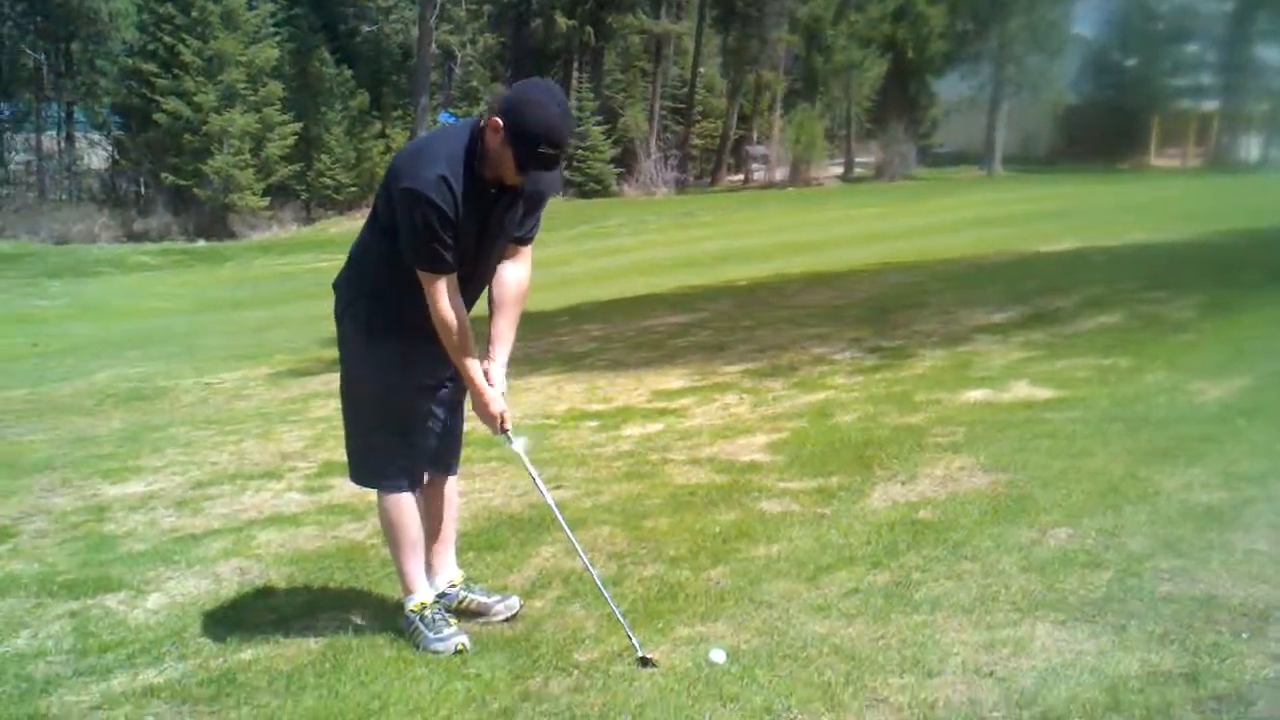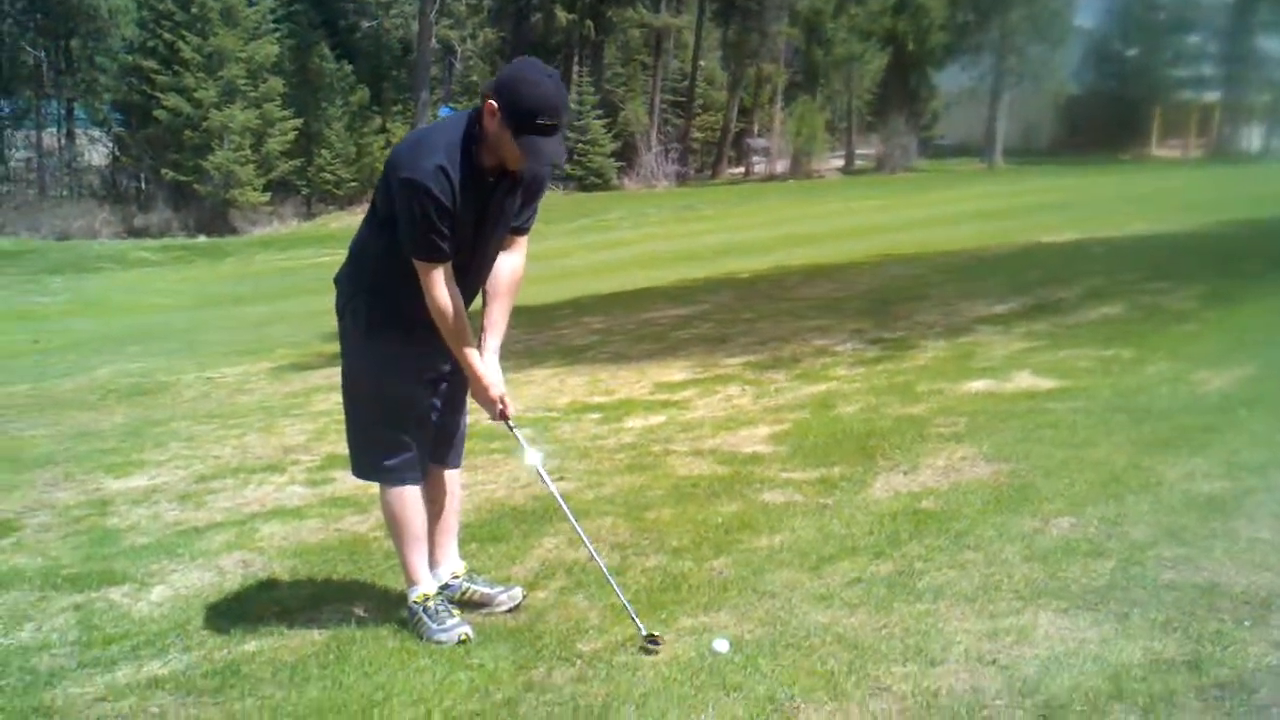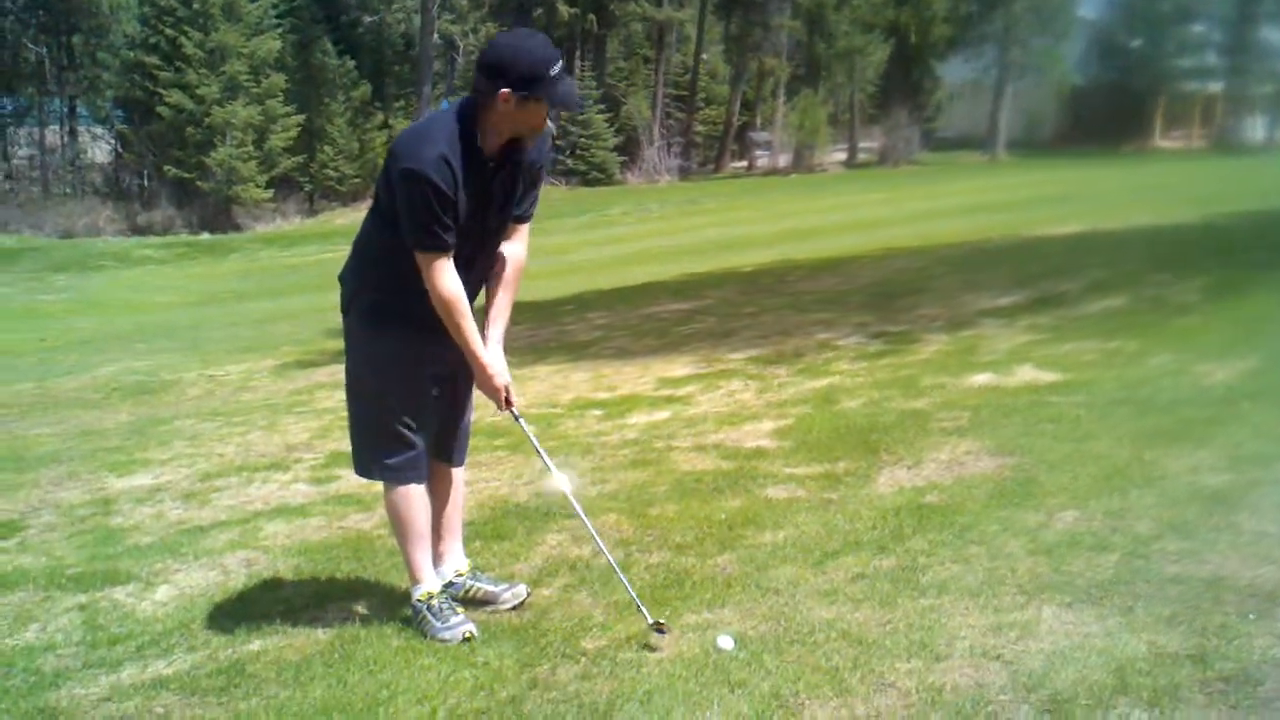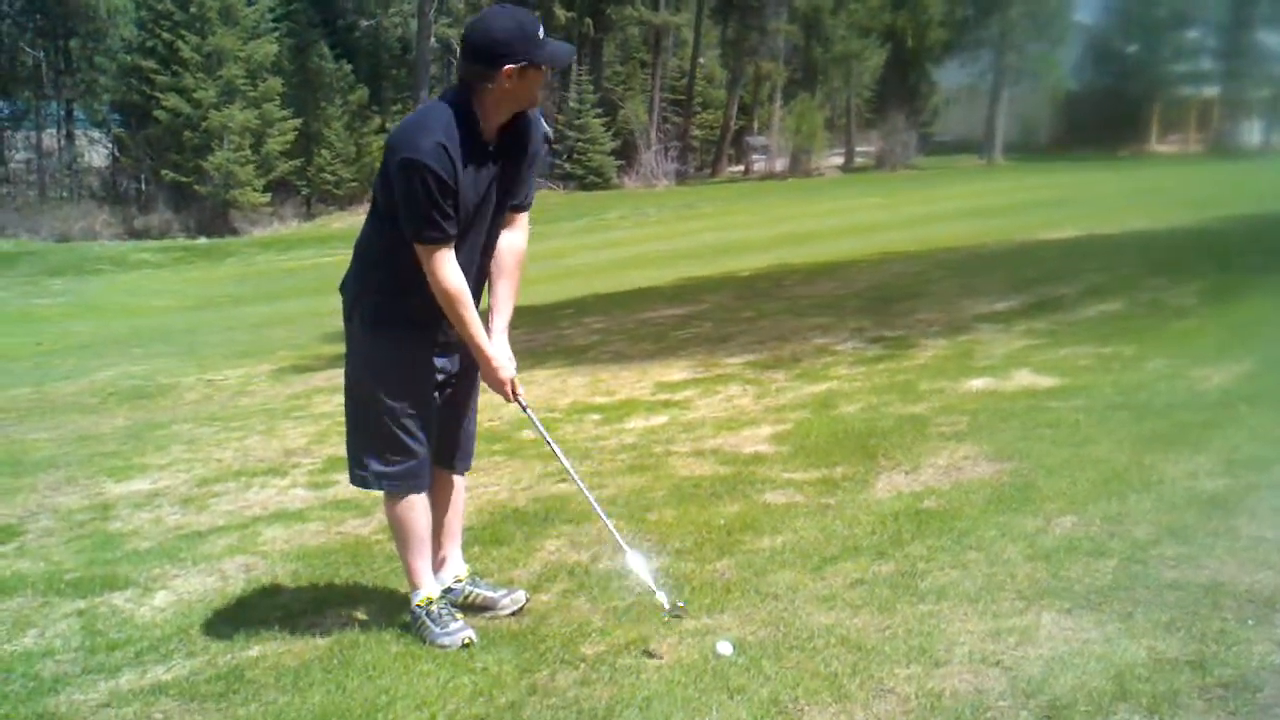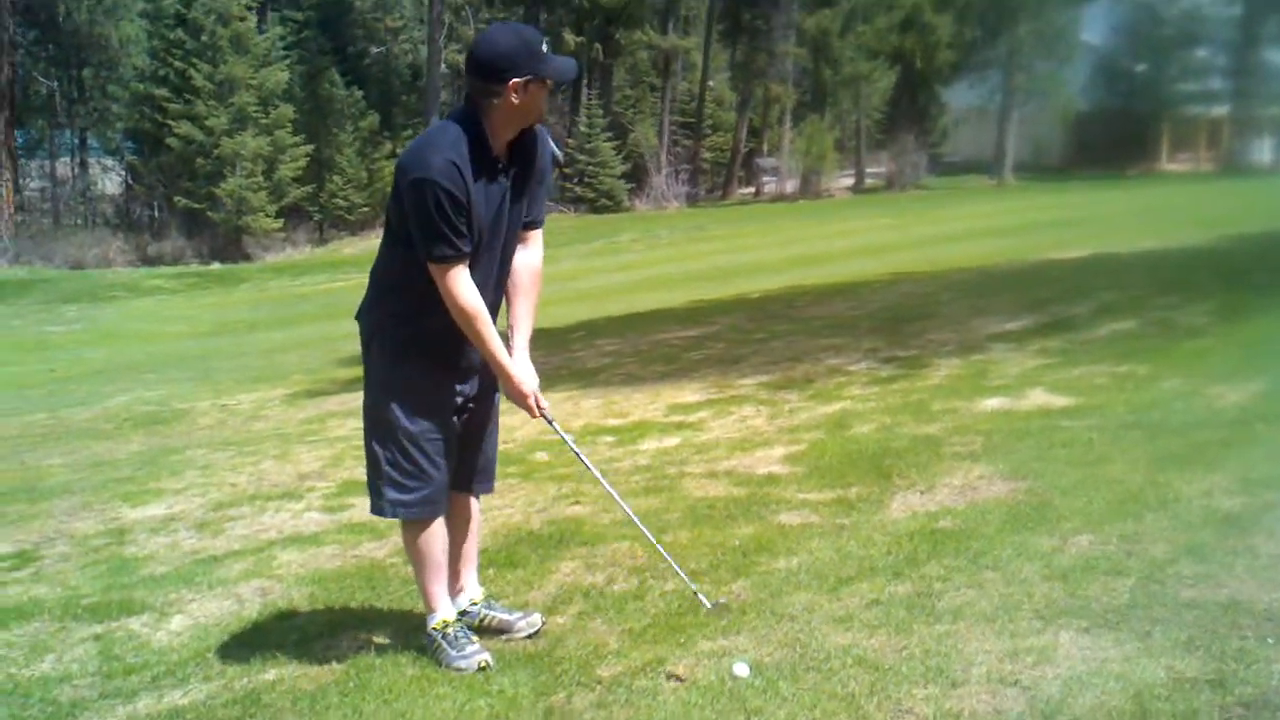
dt=0.2s
person 1, frame 1
left shoulder: (528, 168)
right shoulder: (429, 177)
left elbow: (514, 260)
right elbow: (439, 293)
left wrist: (497, 361)
right wrist: (476, 383)
left hip: (443, 325)
right hip: (381, 326)
left knee: (441, 455)
right knee: (399, 462)
left ankle: (445, 581)
right ankle: (418, 601)
person 1, frame 2
left shoulder: (529, 160)
right shoulder: (427, 168)
left elbow: (509, 252)
right elbow: (435, 282)
left wrist: (490, 351)
right wrist: (476, 371)
left hip: (445, 317)
right hip: (384, 319)
left knee: (443, 447)
right knee: (402, 454)
left ankle: (448, 572)
right ankle: (422, 592)
person 1, frame 3
left shoulder: (529, 147)
right shoulder: (427, 157)
left elbow: (512, 241)
right elbow: (436, 272)
left wrist: (495, 341)
right wrist: (480, 361)
left hip: (449, 313)
right hip: (389, 317)
left knee: (448, 446)
right knee: (405, 452)
left ankle: (452, 570)
right ankle: (425, 591)
person 1, frame 4
left shoulder: (524, 133)
right shoulder: (425, 147)
left elbow: (511, 230)
right elbow: (437, 264)
left wrist: (499, 334)
right wrist: (485, 353)
left hip: (454, 318)
right hip: (393, 323)
left knee: (450, 454)
right knee: (405, 461)
left ankle: (451, 576)
right ankle: (424, 597)
person 1, frame 5
left shoulder: (531, 151)
right shoulder: (436, 165)
left elbow: (527, 247)
right elbow: (453, 282)
left wrist: (521, 351)
right wrist: (506, 370)
left hip: (471, 344)
right hip: (411, 349)
left knee: (467, 477)
right knee: (421, 484)
left ankle: (468, 598)
right ankle: (440, 620)
